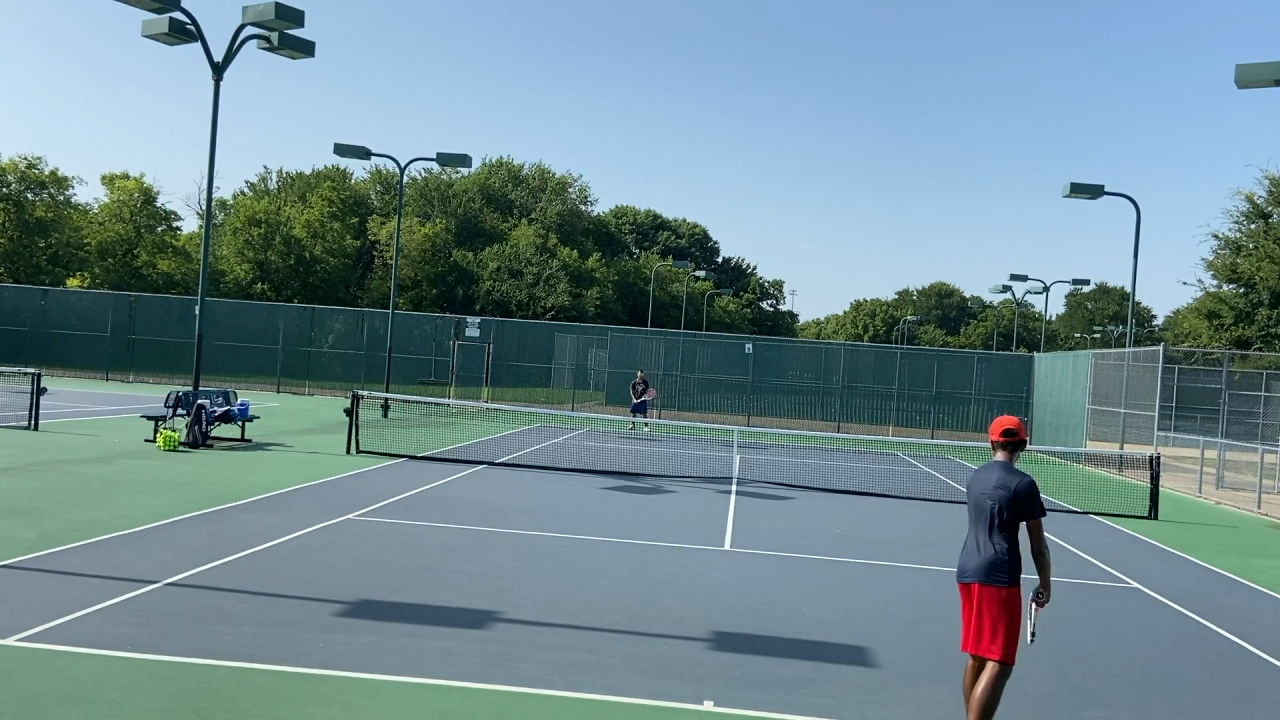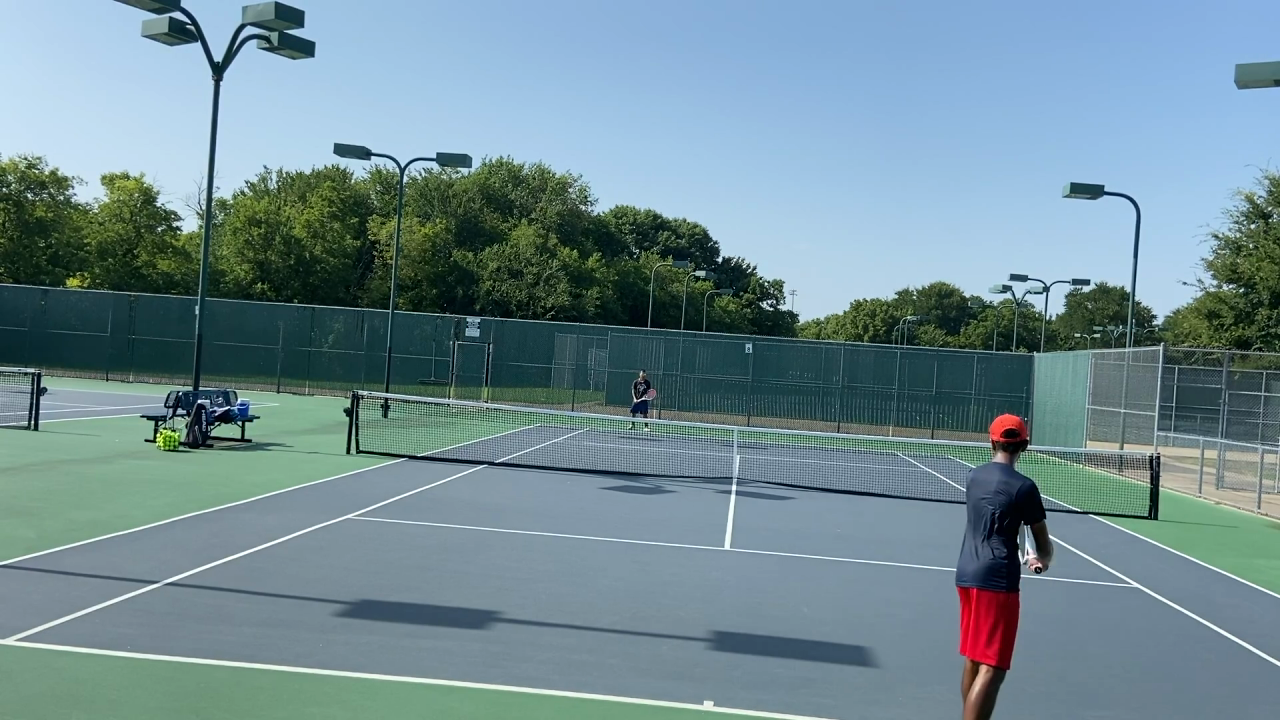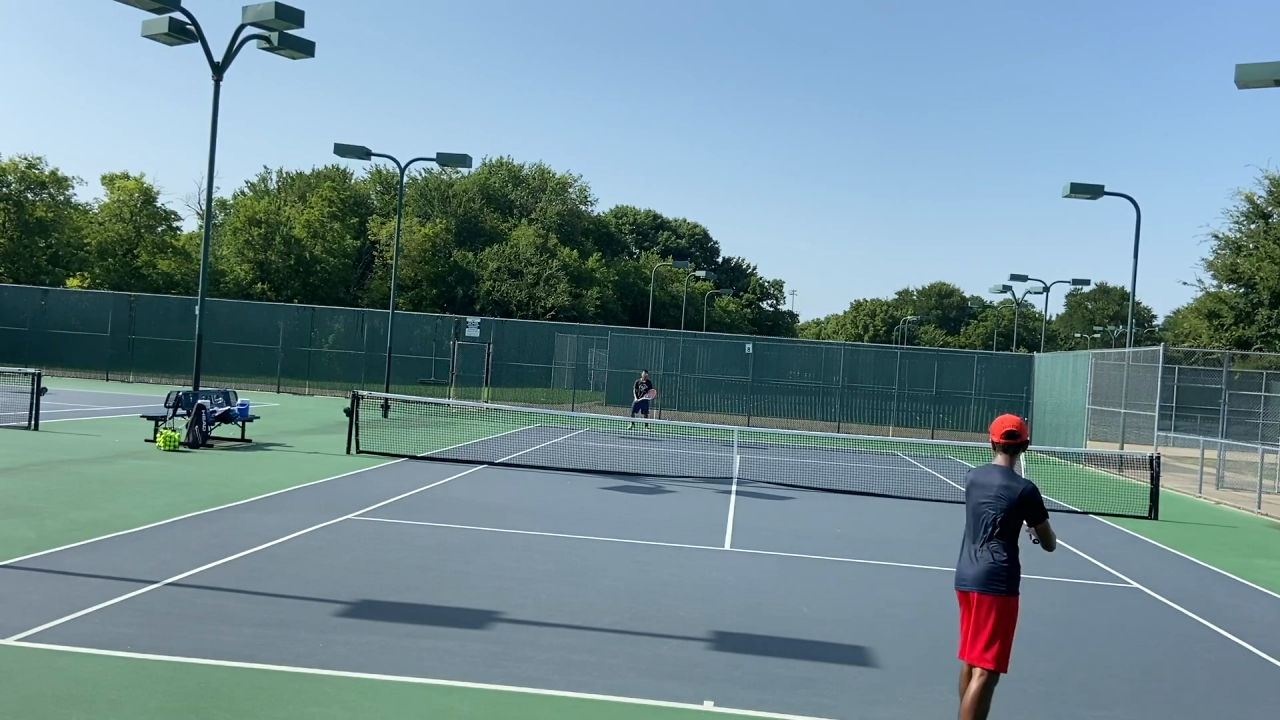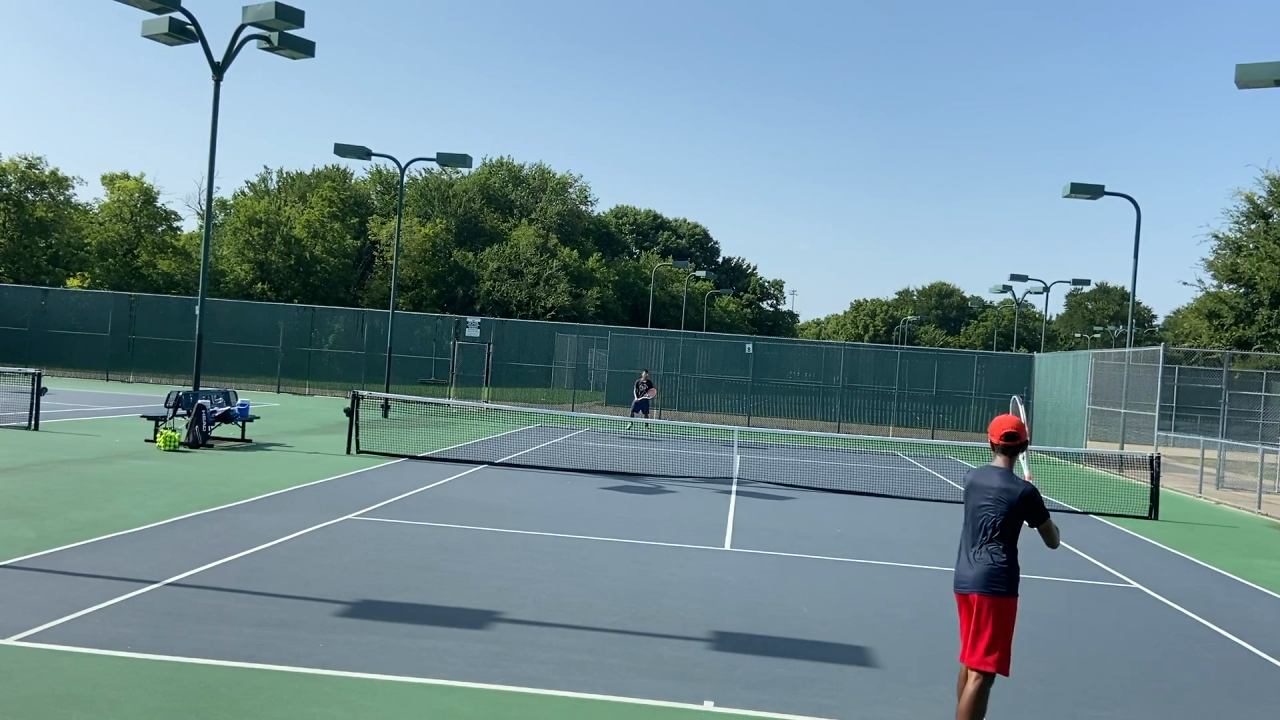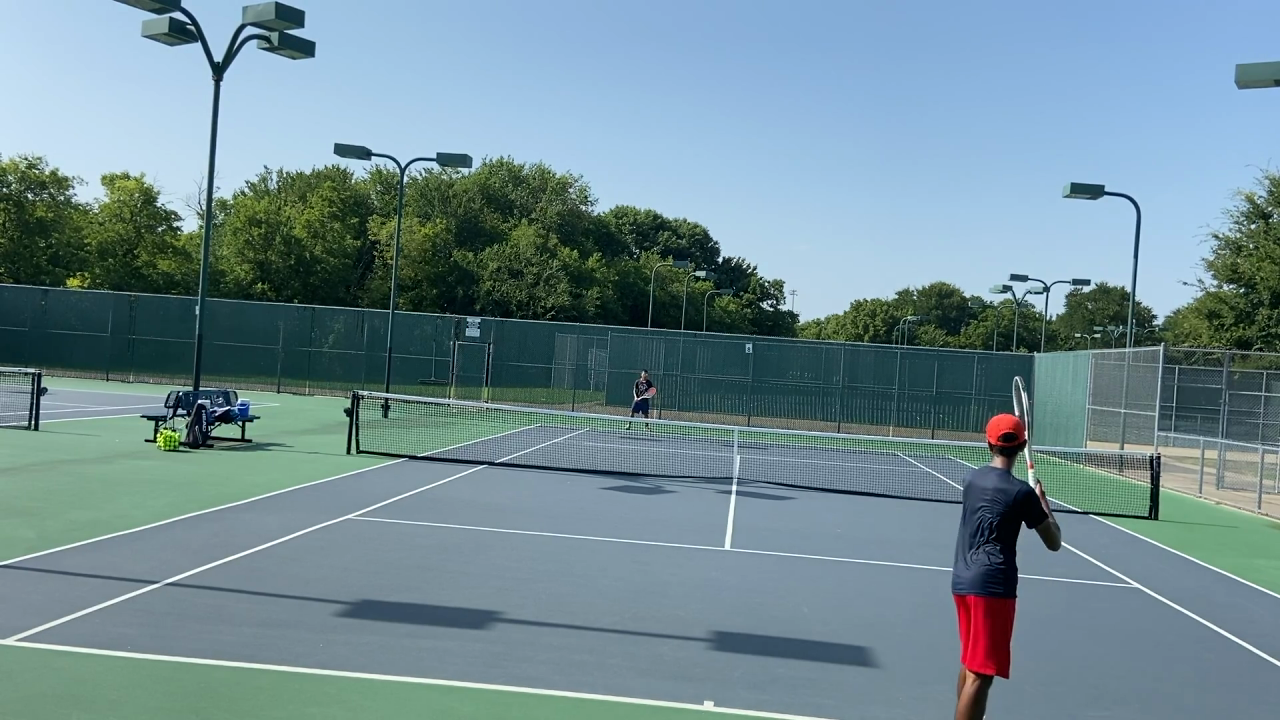
dt=0.1s
person 1, frame 1
left shoulder: (975, 476)
right shoulder: (1022, 483)
right elbow: (1037, 543)
right wrist: (1046, 585)
left hip: (968, 572)
right hip: (998, 577)
left knee: (977, 656)
right knee: (997, 664)
person 1, frame 2
left shoulder: (974, 476)
right shoulder: (1023, 486)
right elbow: (1043, 545)
right wrist: (1043, 560)
left hip: (967, 575)
right hip: (997, 580)
left knee: (974, 660)
right knee: (991, 669)
person 1, frame 3
left shoulder: (973, 477)
right shoulder: (1024, 489)
right elbow: (1048, 543)
right wrist: (1043, 533)
left hip: (966, 578)
right hip: (997, 583)
left knee: (971, 661)
right knee: (986, 672)
person 1, frame 4
left shoulder: (972, 478)
right shoulder: (1024, 491)
right elbow: (1053, 541)
right wrist: (1042, 511)
left hip: (964, 580)
right hip: (995, 585)
left knee: (970, 664)
right knee: (983, 673)
person 1, frame 5
left shoulder: (971, 479)
right shoulder: (1021, 492)
right elbow: (1054, 543)
right wrist: (1043, 504)
left hip: (963, 581)
right hip: (993, 586)
left knee: (971, 665)
right knee: (981, 675)
